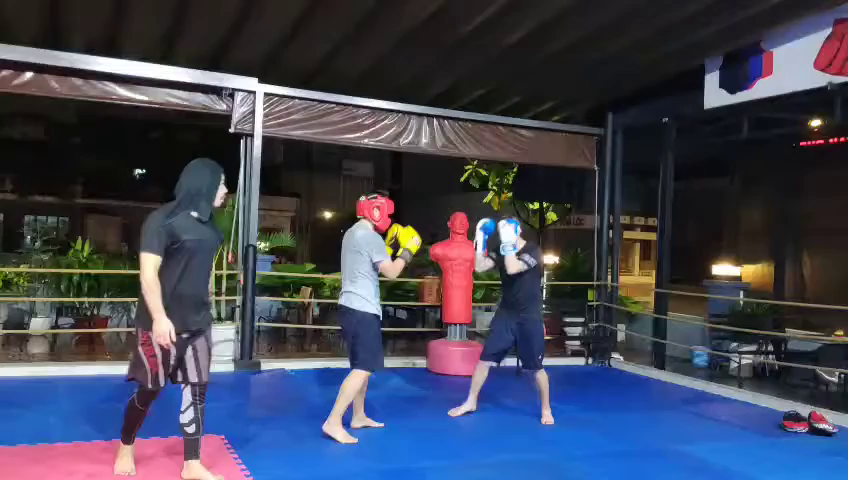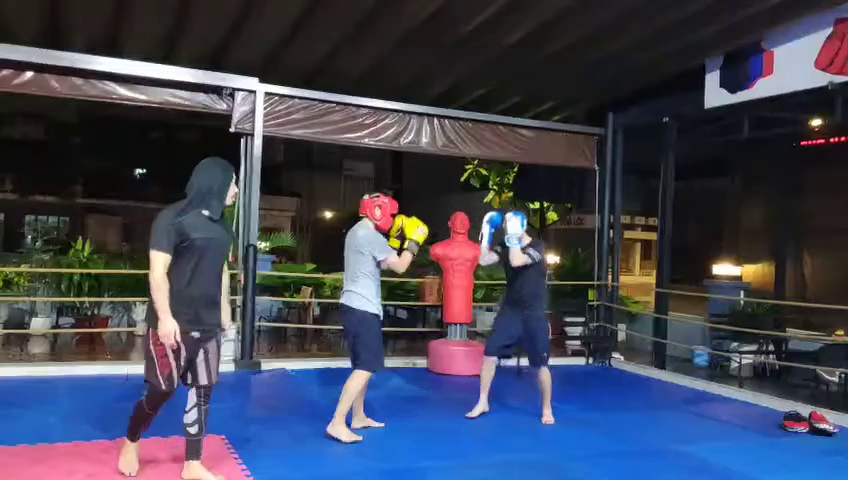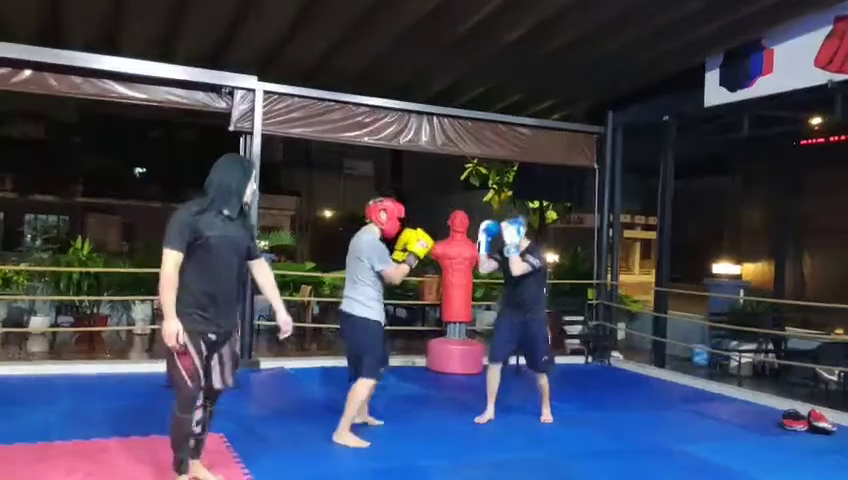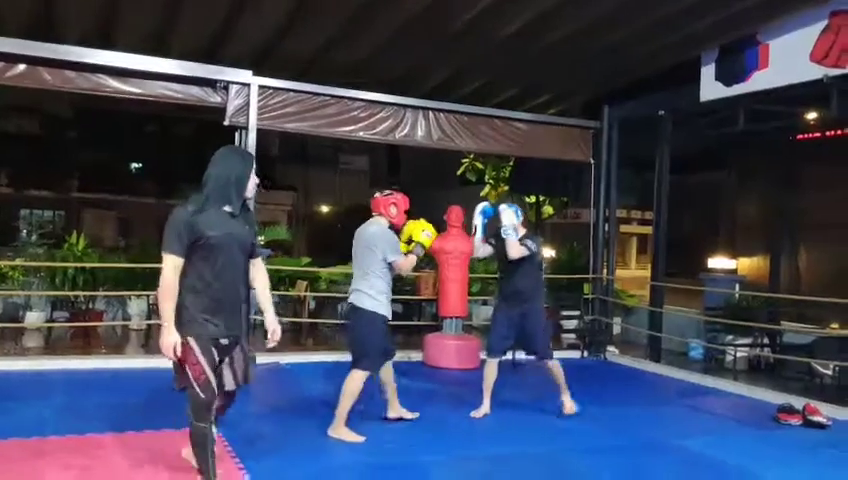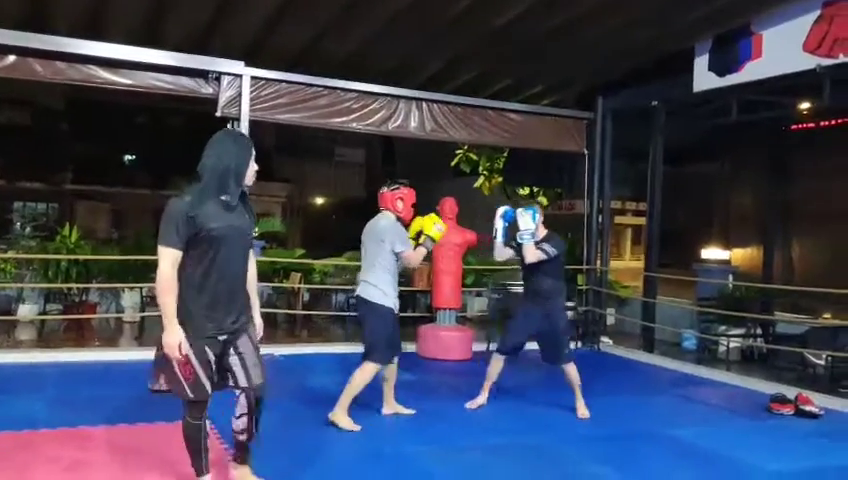
dt=0.3s
person 1, frame 1
left shoulder: (208, 224)
right shoulder: (163, 220)
right elbow: (148, 272)
right wrist: (159, 318)
left hip: (197, 323)
right hip: (163, 323)
left knee: (196, 390)
right knee: (149, 389)
right ankle: (125, 448)
person 1, frame 2
left shoulder: (221, 224)
right shoulder: (173, 219)
right elbow: (158, 271)
left wrist: (224, 312)
right wrist: (165, 317)
left hip: (208, 323)
right hip: (174, 322)
left knee: (202, 391)
right knee: (162, 390)
right ankle: (131, 443)
person 1, frame 3
left shoulder: (241, 223)
right shoulder: (189, 216)
left elbow: (259, 267)
right elbow: (169, 268)
left wrist: (280, 309)
right wrist: (170, 317)
left hip: (225, 325)
right hip: (190, 322)
left knee: (211, 395)
right knee: (189, 396)
person 1, frame 4
left shoulder: (244, 219)
right shoulder: (188, 215)
left elbow: (256, 268)
right elbow: (170, 274)
left wrist: (269, 314)
right wrist: (168, 326)
left hip: (233, 326)
right hip: (196, 327)
left knee: (227, 394)
right knee: (204, 402)
left ankle: (196, 450)
person 1, frame 5
left shoulder: (243, 207)
right shoulder: (185, 206)
right elbow: (167, 268)
left wrist: (255, 309)
right wrist: (170, 324)
left hip: (238, 322)
right hip: (196, 325)
left knee: (253, 393)
right knee: (197, 402)
person 2, frame 1
left shoulder: (353, 233)
right shoulder: (370, 237)
right elbow: (391, 272)
left wrist: (391, 245)
right wrist: (407, 250)
left hip: (353, 308)
right hip: (362, 310)
left knee: (363, 365)
right knee: (364, 367)
left ankle: (359, 416)
right ankle: (333, 421)
person 2, frame 2
left shoulder: (357, 232)
right shoulder: (371, 236)
right elbow: (399, 267)
left wrist: (397, 239)
right wrist: (414, 241)
left hip: (355, 307)
right hip: (363, 310)
left knee: (364, 365)
right knee: (365, 367)
left ankle: (359, 417)
right ankle: (337, 422)
person 2, frame 3
left shoulder: (364, 238)
right shoulder: (373, 244)
left elbow: (384, 272)
right elbow: (394, 278)
left wrist: (401, 251)
right wrist: (415, 254)
left hip: (365, 315)
right hip: (362, 317)
left knee: (376, 366)
right knee: (368, 375)
left ankle: (361, 413)
right ankle: (342, 431)
person 2, frame 4
left shoulder: (366, 230)
right shoulder: (384, 233)
right elbow: (403, 268)
left wrist: (405, 242)
right wrist: (420, 244)
left hip: (369, 307)
right hip: (370, 309)
left knee: (385, 357)
right knee: (363, 367)
left ankle: (394, 407)
right ankle: (338, 425)
person 2, frame 5
left shoulder: (375, 224)
right shoulder: (392, 226)
right elbow: (412, 261)
left wrist: (414, 236)
right wrist: (429, 237)
left hip: (377, 300)
right hip: (377, 302)
left knee: (391, 353)
right knee: (375, 360)
left ankle: (389, 403)
right ankle: (339, 411)
person 3, frame 1
left shoulder: (533, 251)
right shoulder: (502, 251)
left elbow: (512, 269)
right elbow: (479, 267)
left wrist: (507, 243)
right wrist: (481, 239)
left hip: (529, 317)
right hip: (505, 315)
left knee: (536, 367)
right knee: (485, 359)
left ankle: (546, 410)
right ankle: (471, 402)
person 3, frame 2
left shoulder: (537, 247)
right shoulder: (506, 247)
left elbow: (516, 261)
right elbow: (484, 260)
left wrist: (513, 235)
right wrist: (486, 232)
left hip: (533, 314)
right hip: (510, 311)
left knee: (540, 364)
right knee: (490, 355)
left ankle: (547, 409)
right ankle: (482, 402)
person 3, frame 3
left shoulder: (536, 252)
right shoulder: (505, 253)
left elbow: (517, 271)
right elbow: (483, 268)
left wrist: (511, 245)
right wrist: (483, 241)
left hip: (533, 317)
right hip: (508, 315)
left knee: (541, 368)
right knee: (495, 362)
left ankle: (545, 408)
right ankle: (490, 410)
person 3, frame 4
left shoulder: (533, 240)
right shoulder: (499, 239)
left elbow: (514, 254)
right elbow: (478, 252)
left wrist: (508, 226)
right wrist: (479, 224)
left hip: (531, 307)
right hip: (505, 306)
left knee: (546, 357)
right knee: (492, 356)
left ankle: (565, 395)
right ankle: (485, 404)
person 3, frame 5
left shoulder: (555, 242)
right shoulder: (523, 242)
left elbow: (530, 258)
right elbow: (499, 256)
left wrist: (526, 230)
right wrist: (501, 227)
left hip: (552, 310)
right hip: (528, 307)
left knee: (565, 361)
right knee: (501, 351)
left ankle: (580, 402)
right ankle: (483, 395)
